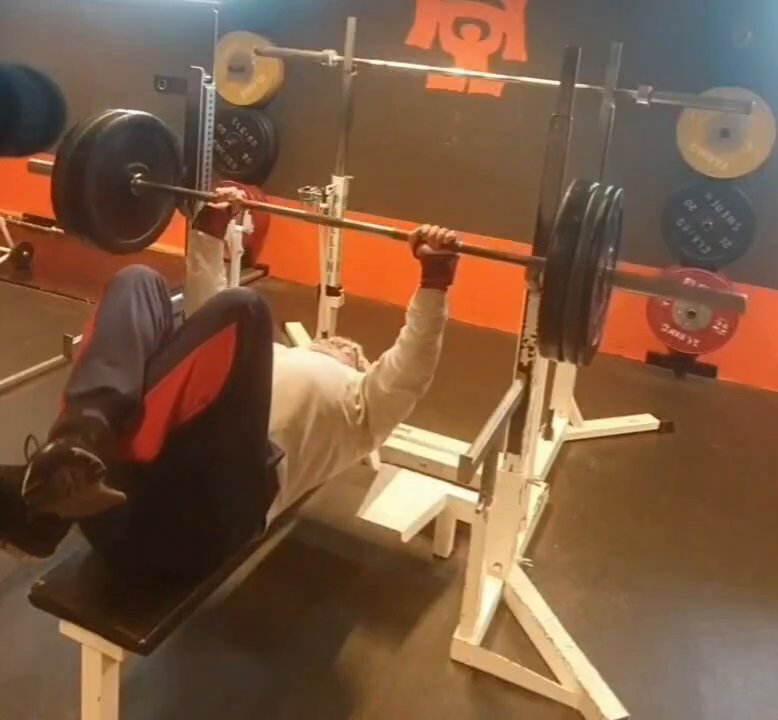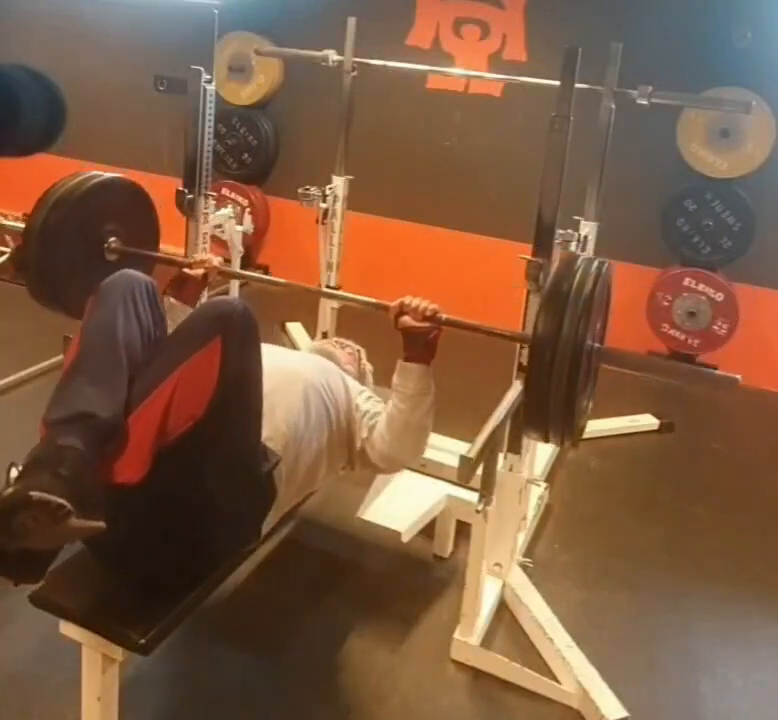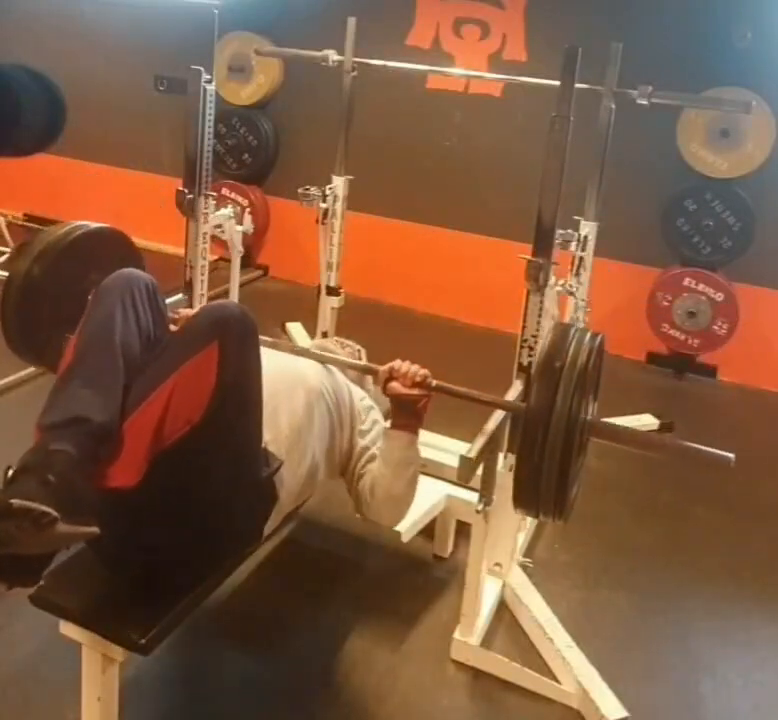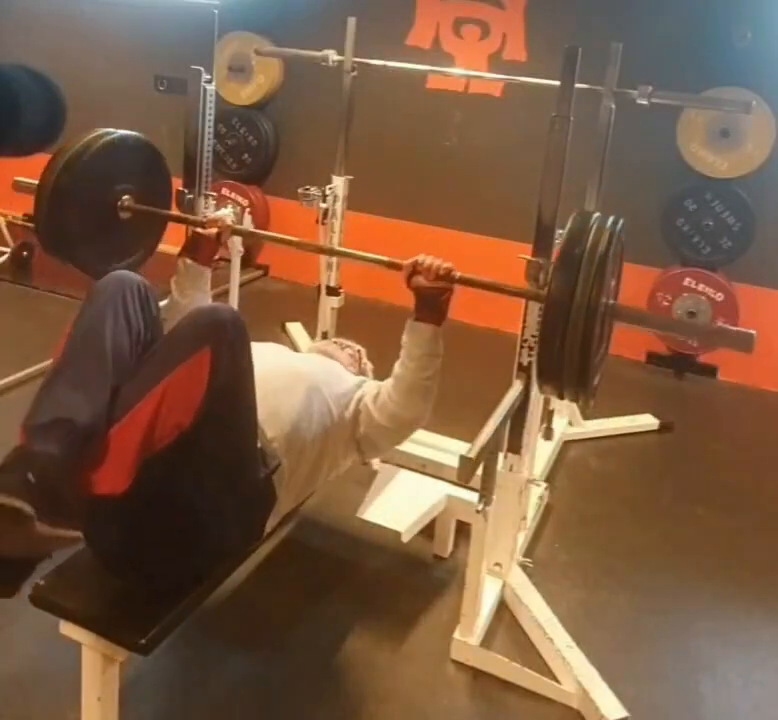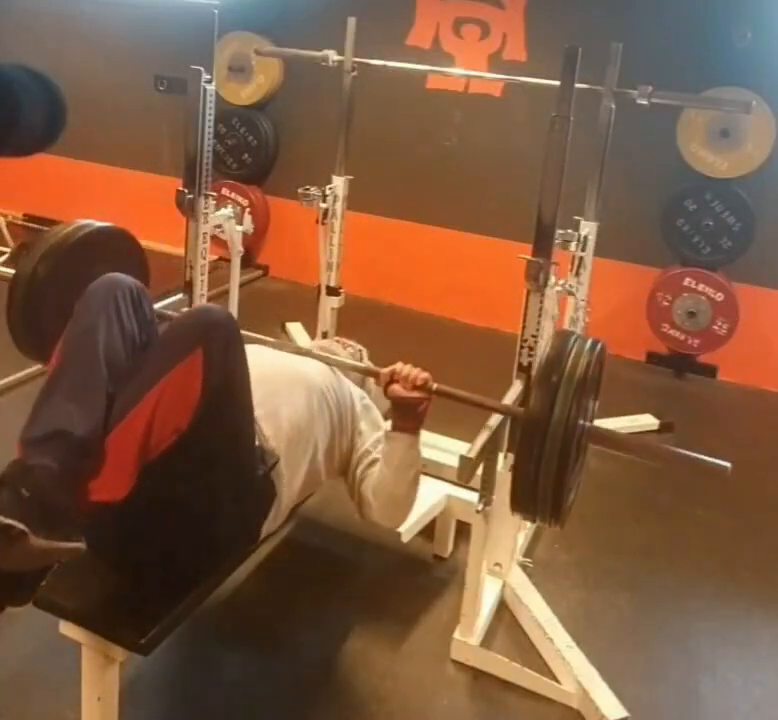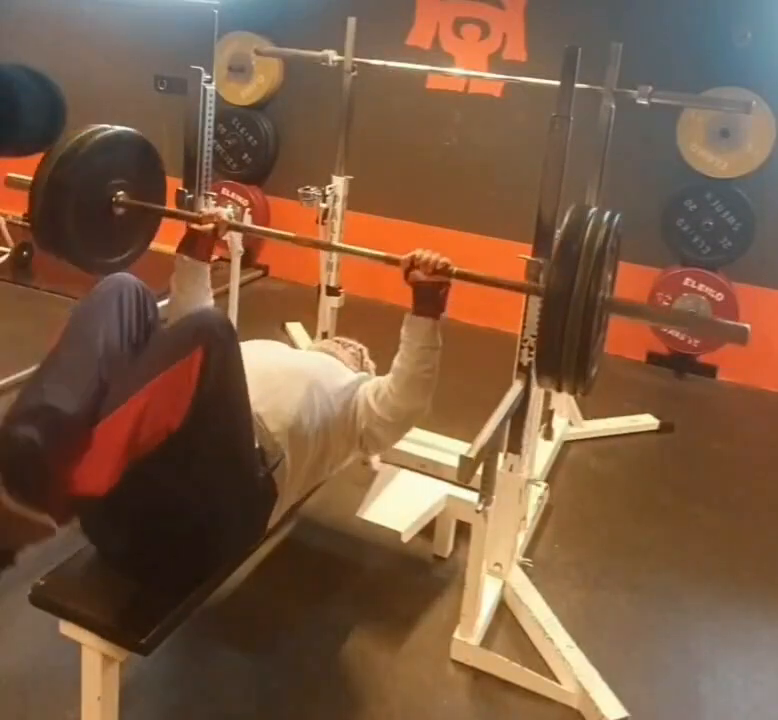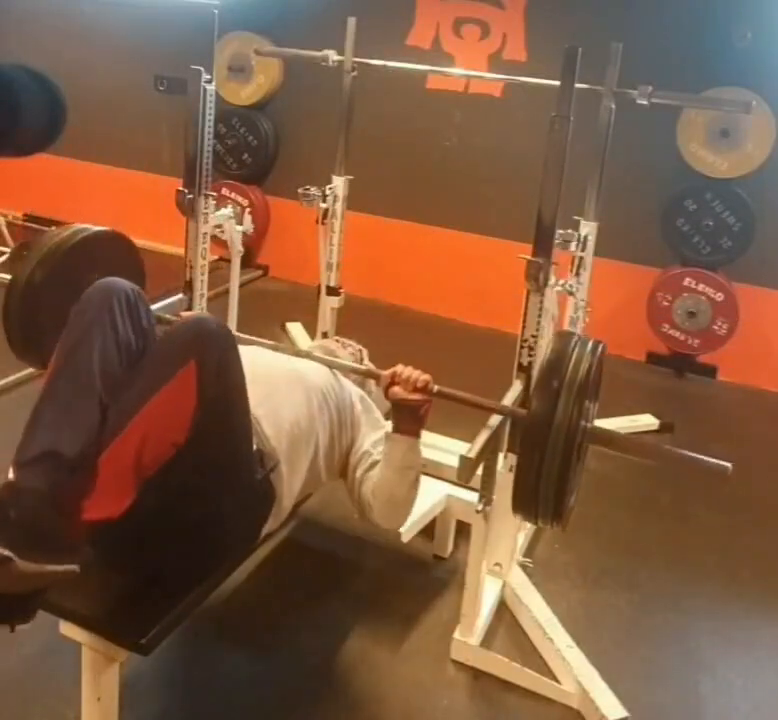
dt=0.7s
person 1, frame 1
left shoulder: (356, 398)
right shoulder: (276, 358)
left elbow: (410, 375)
right elbow: (203, 318)
left wrist: (434, 282)
right wrist: (209, 231)
left hip: (207, 512)
left knee: (240, 309)
right knee: (137, 281)
right ankle: (79, 453)
person 1, frame 2
left shoulder: (352, 401)
right shoulder: (267, 360)
left elbow: (397, 448)
right elbow: (169, 361)
left wrist: (417, 355)
right wrist: (182, 299)
left hip: (208, 506)
right hip: (137, 478)
left knee: (226, 316)
right knee: (128, 287)
right ankle: (57, 482)
person 1, frame 3
left shoulder: (354, 407)
right shoulder: (273, 363)
left elbow: (386, 506)
left wrist: (405, 419)
right wrist: (177, 348)
left hip: (218, 498)
right hip: (134, 482)
left knee: (226, 322)
right knee: (129, 286)
left ankle: (57, 495)
right ankle: (47, 490)
person 1, frame 4
left shoulder: (352, 398)
right shoulder: (270, 357)
left elbow: (407, 407)
right elbow: (182, 334)
left wrist: (428, 312)
right wrist: (196, 259)
left hip: (205, 514)
right hip: (129, 487)
left knee: (217, 325)
right knee: (122, 289)
left ankle: (44, 496)
right ankle: (38, 495)
person 1, frame 5
left shoulder: (354, 408)
right shoulder: (259, 361)
left elbow: (387, 507)
right elbow: (169, 388)
left wrist: (406, 420)
right wrist: (177, 341)
left hip: (211, 506)
right hip: (133, 475)
left knee: (210, 325)
right knee: (115, 293)
left ankle: (46, 511)
right ankle: (35, 504)
person 1, frame 6
left shoulder: (355, 397)
right shoulder: (273, 357)
left elbow: (406, 401)
right elbow: (181, 329)
left wrist: (426, 307)
right wrist: (195, 253)
left knee: (206, 330)
right knee: (122, 293)
person 1, frame 7
left shoulder: (353, 408)
right shoulder: (267, 360)
left elbow: (387, 507)
right elbow: (159, 388)
left wrist: (407, 422)
right wrist: (172, 344)
left hip: (212, 502)
right hip: (133, 478)
left knee: (203, 335)
right knee: (114, 297)
left ankle: (42, 535)
